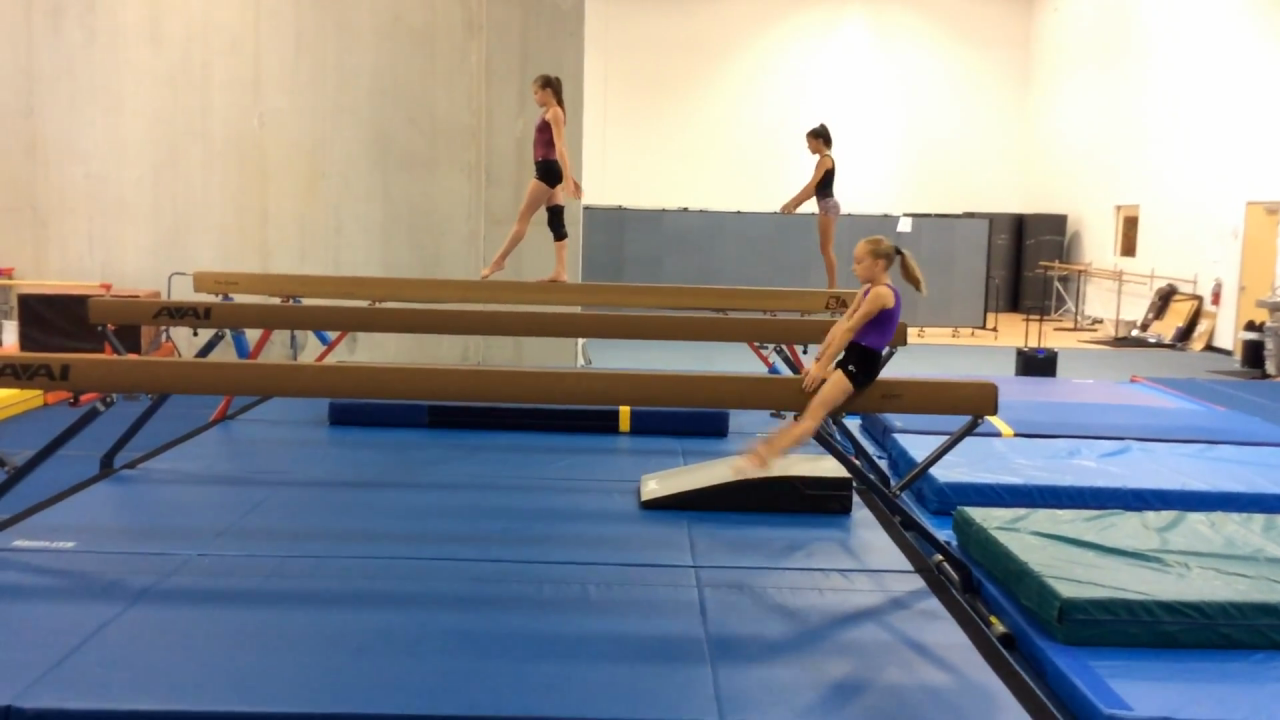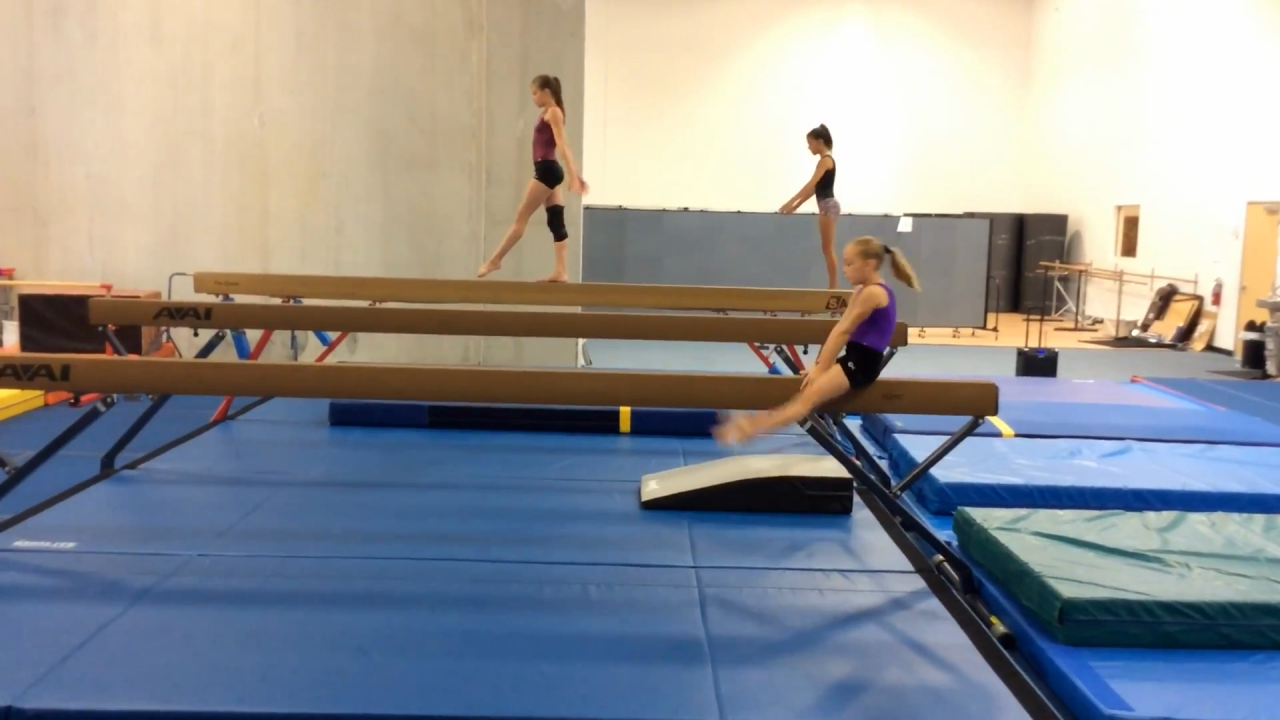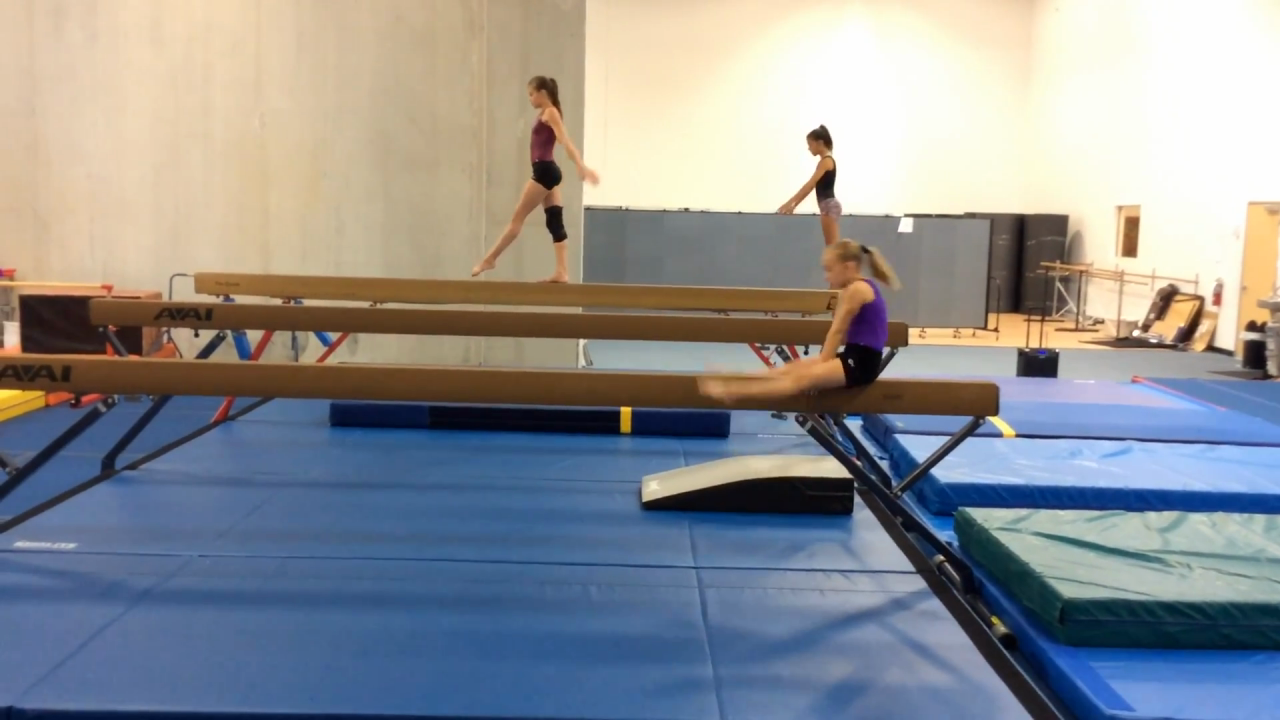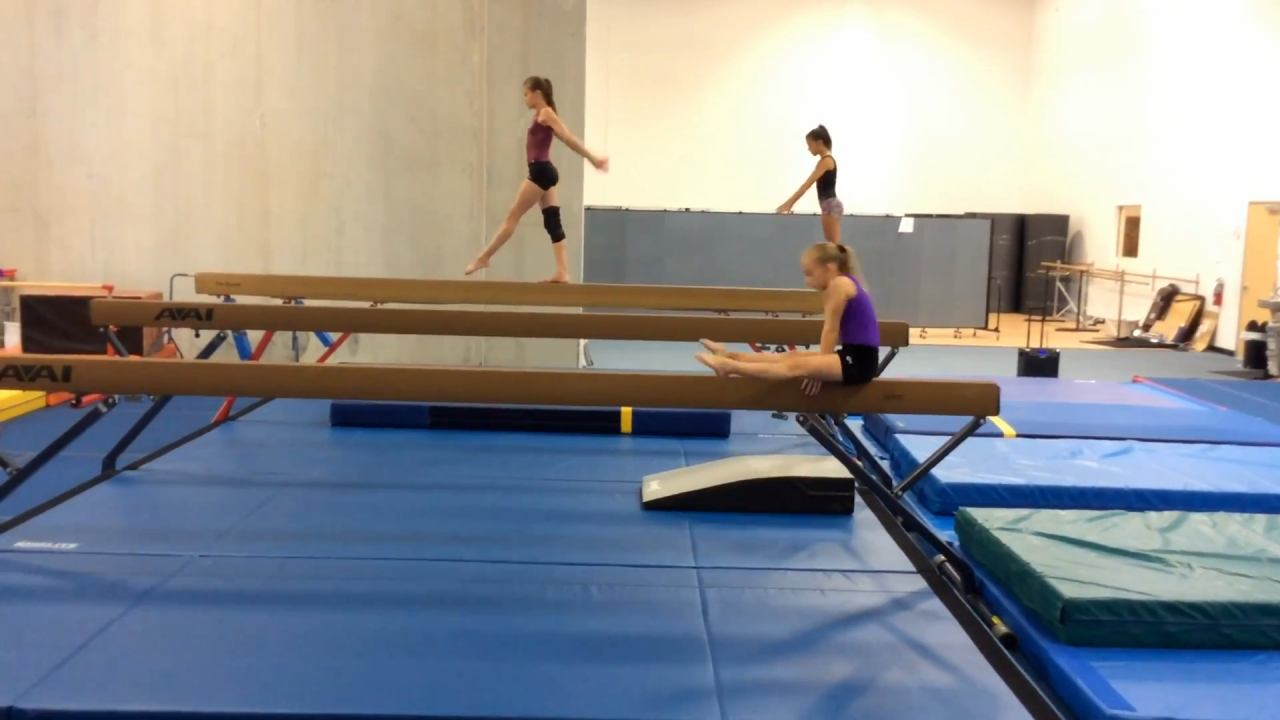
dt=0.1s
person 1, frame 1
left shoulder: (554, 112)
right shoulder: (549, 113)
left elbow: (560, 146)
right elbow: (559, 147)
left wrist: (568, 177)
right wrist: (568, 177)
left hip: (547, 170)
right hip: (549, 170)
left knee: (523, 217)
right knee: (556, 222)
left ankle: (498, 261)
right ankle: (560, 272)
person 1, frame 2
left shoulder: (553, 112)
right shoulder: (548, 114)
left elbow: (562, 145)
right elbow: (562, 147)
left wrist: (572, 174)
right wrist: (575, 174)
left hip: (546, 170)
right hip: (549, 170)
left knee: (521, 217)
right knee: (556, 221)
left ankle: (495, 260)
right ankle: (560, 272)
person 1, frame 3
left shoulder: (550, 113)
right shoulder: (545, 115)
left elbow: (565, 142)
right elbow: (565, 142)
left wrist: (582, 167)
right wrist: (583, 167)
left hip: (544, 171)
right hip: (547, 171)
left knee: (518, 217)
right knee: (554, 222)
left ankle: (490, 259)
right ankle: (561, 272)
person 1, frame 4
left shoulder: (545, 113)
right shoulder: (541, 116)
left elbow: (568, 137)
right elbow: (567, 139)
left wrist: (591, 157)
right wrist: (590, 158)
left hip: (540, 171)
right hip: (544, 172)
left knee: (512, 217)
right knee: (552, 222)
left ankle: (483, 258)
right ankle: (562, 272)
person 2, frame 1
left shoulder: (882, 293)
right shoulder: (868, 291)
left elbow: (849, 329)
right elbow: (842, 324)
left wrist: (822, 366)
right wrist: (818, 359)
left hip: (862, 361)
right hip: (854, 357)
left knee: (816, 410)
right knee: (814, 408)
left ankle: (766, 454)
right ankle: (770, 446)
person 2, frame 2
left shoulder: (873, 294)
right shoulder: (864, 292)
left elbow: (843, 332)
right elbow: (840, 329)
left wrist: (820, 368)
right wrist: (820, 365)
left hip: (863, 364)
right hip: (853, 359)
left knee: (808, 397)
right knee: (805, 394)
left ankle: (750, 428)
right ankle: (752, 423)
person 2, frame 3
left shoulder: (858, 289)
right shoulder: (856, 290)
left elbow: (837, 332)
right elbow: (840, 333)
left wrist: (822, 367)
right wrist: (822, 365)
left hip: (863, 363)
right hip: (856, 358)
left knee: (798, 377)
right knee: (795, 369)
left ankle: (735, 391)
right ankle: (735, 387)
person 2, frame 4
left shoulder: (839, 285)
right shoulder: (841, 286)
left elbow: (831, 330)
right elbow: (832, 331)
left wrist: (815, 366)
right wrist: (818, 363)
left hip: (859, 361)
right hip: (852, 356)
left knee: (794, 366)
right knee: (791, 359)
left ankle: (729, 364)
right ankle: (730, 357)
